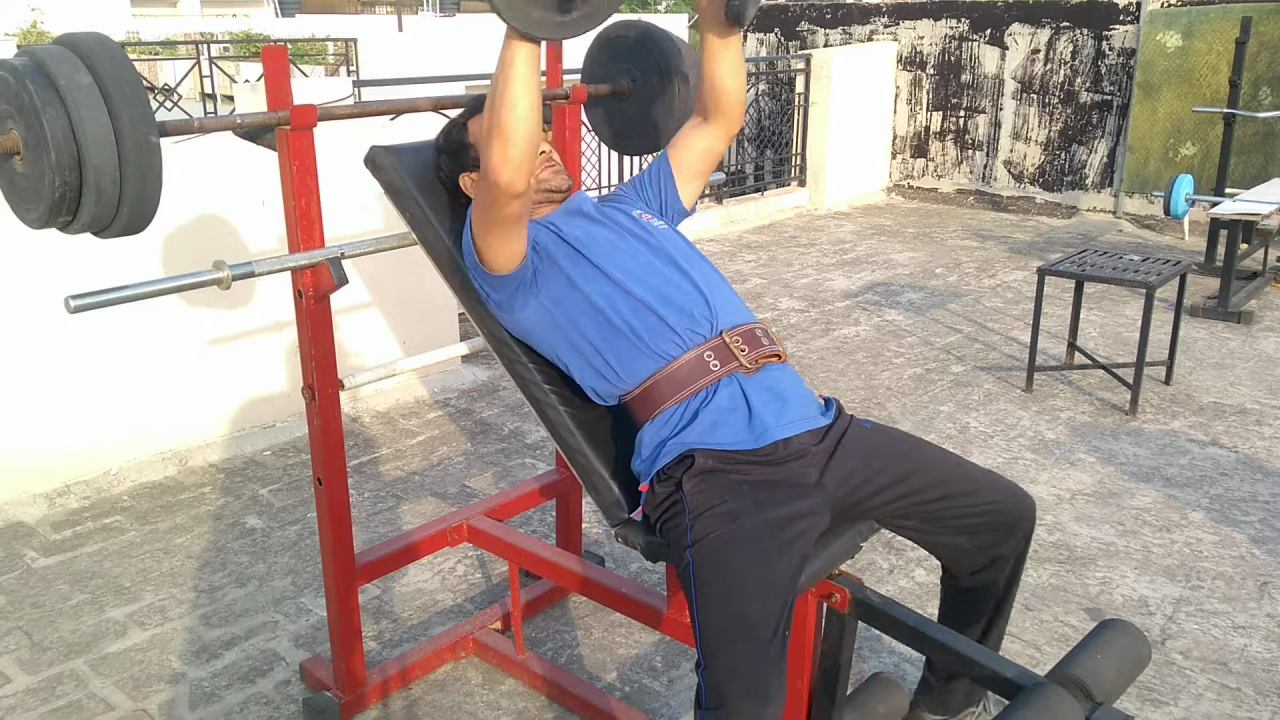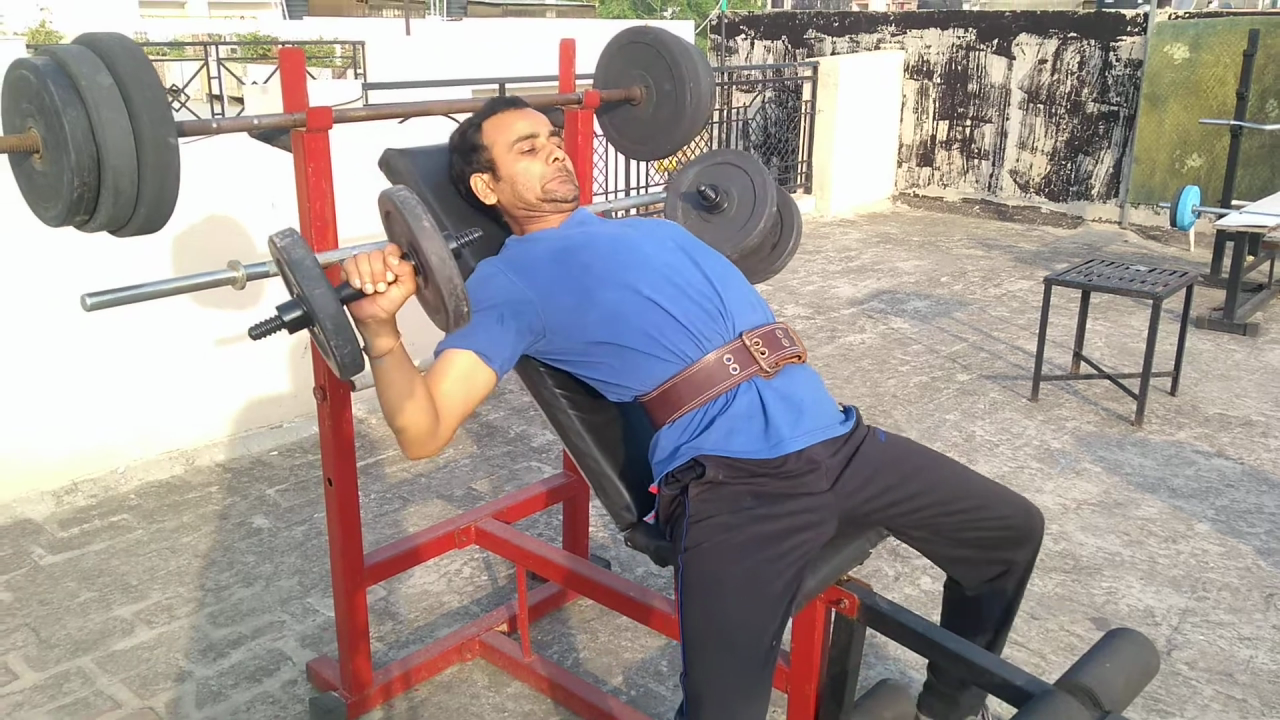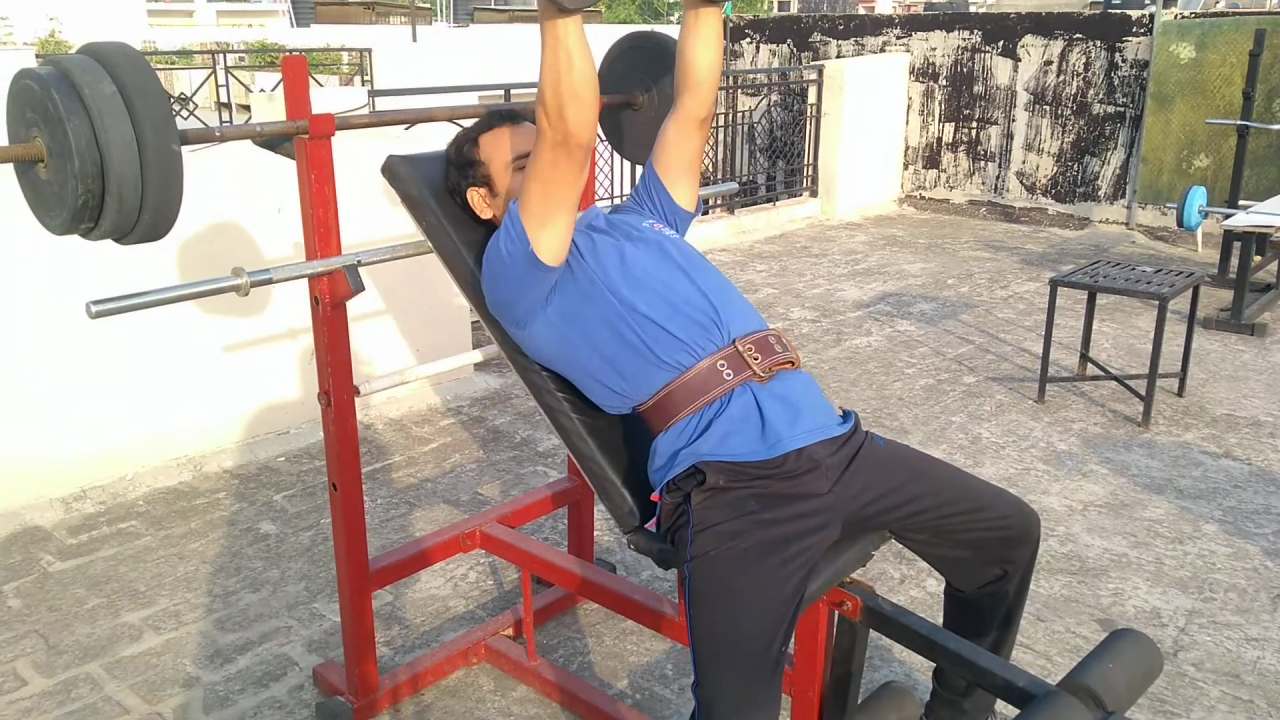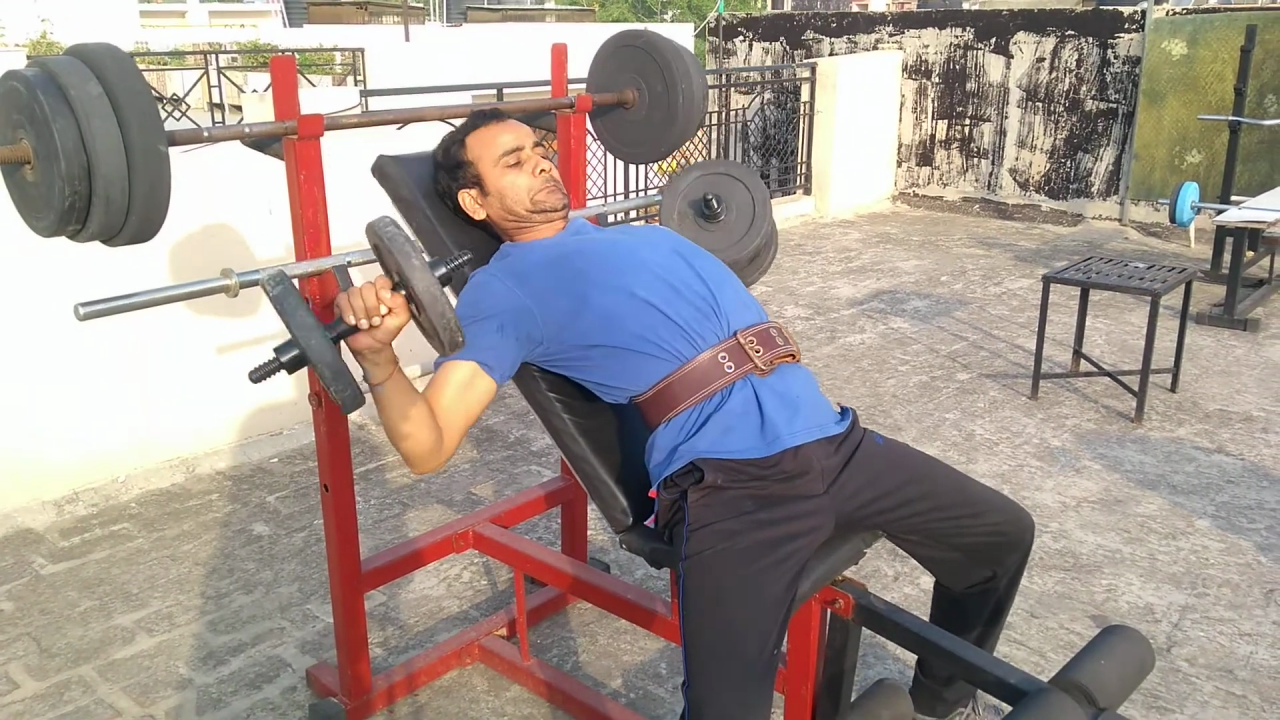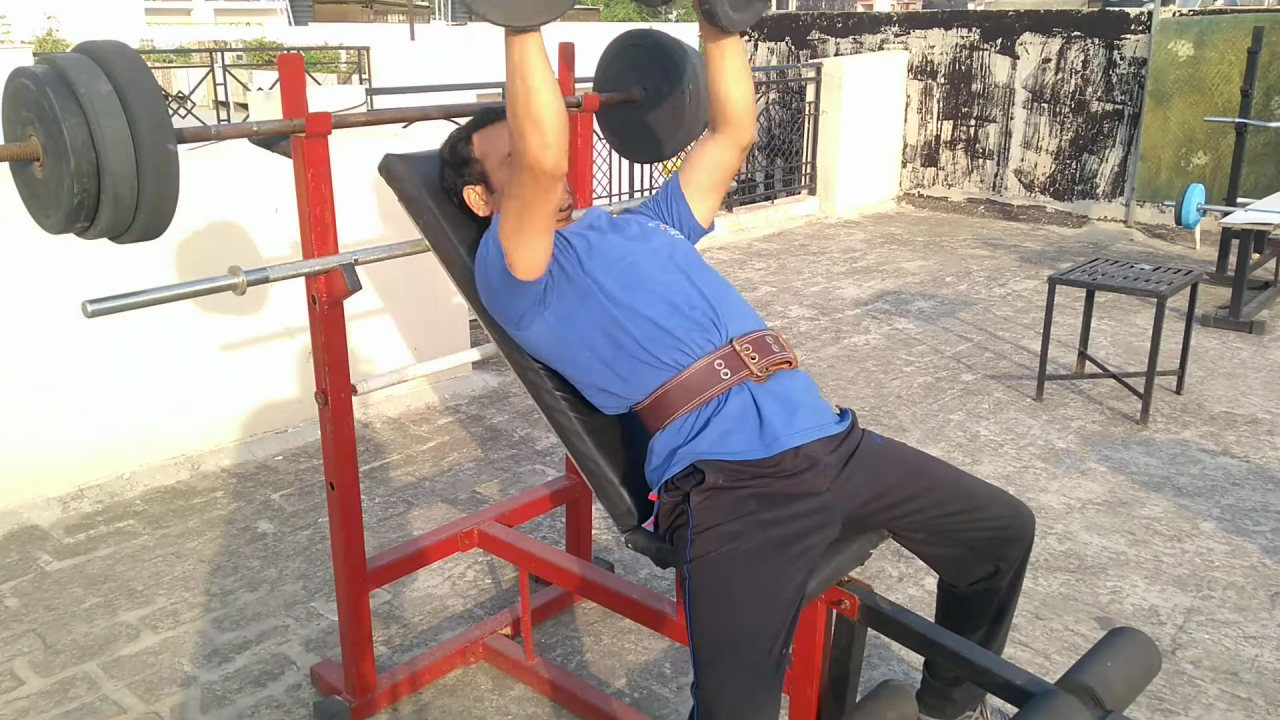
dt=1s
person 1, frame 1
left shoulder: (629, 208)
right shoulder: (509, 257)
left elbow: (719, 120)
right elbow: (511, 180)
left hip: (814, 427)
right hip: (717, 472)
left knee: (1004, 515)
person 1, frame 2
left shoulder: (644, 227)
right shoulder: (509, 279)
right elbow: (424, 430)
right wrist: (378, 325)
left hip: (834, 434)
right hip: (732, 478)
left knee: (1013, 529)
person 1, frame 3
left shoulder: (638, 223)
right shoulder: (518, 273)
left elbow: (692, 110)
right elbow: (569, 132)
left hip: (829, 438)
right hip: (732, 484)
left knee: (1009, 531)
person 1, frame 4
left shoulder: (628, 235)
right shoulder: (504, 287)
right elbow: (427, 446)
left wrist: (711, 242)
right wrist: (375, 351)
left hip: (829, 436)
right hip: (729, 477)
left knee: (1003, 535)
person 1, frame 5
left shoulder: (642, 224)
right shoulder: (517, 267)
left elbow: (732, 133)
right elbow: (534, 169)
left wrist: (719, 26)
right wrist: (524, 25)
left hip: (826, 438)
right hip: (729, 481)
left knee: (1003, 530)
